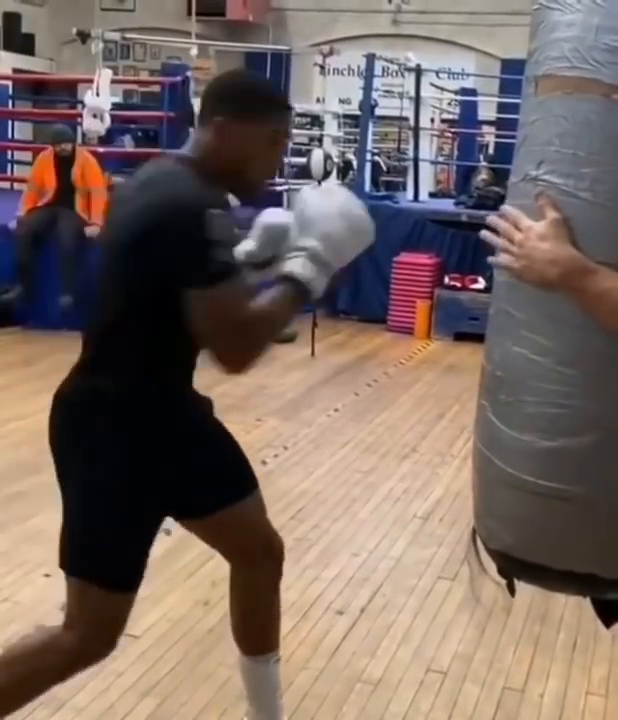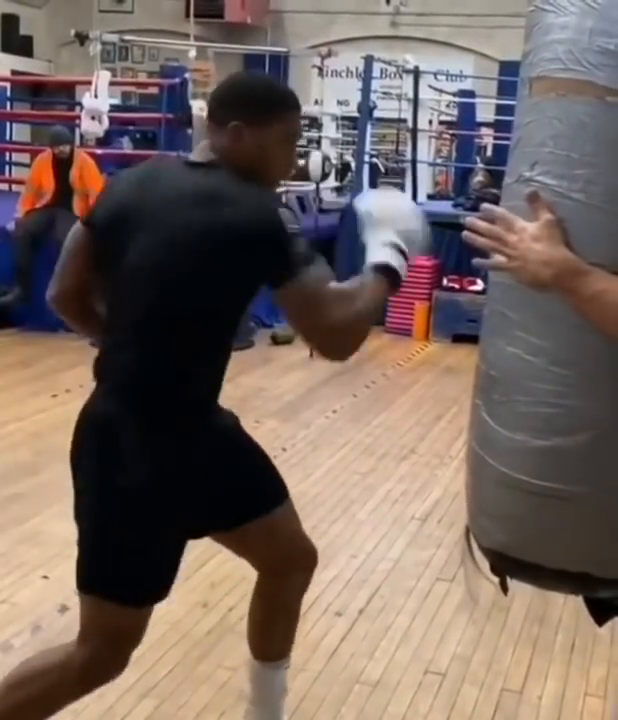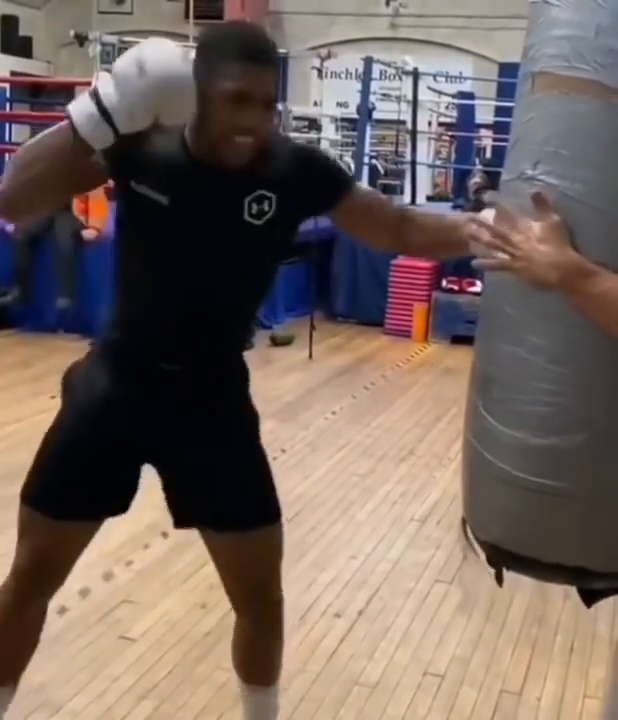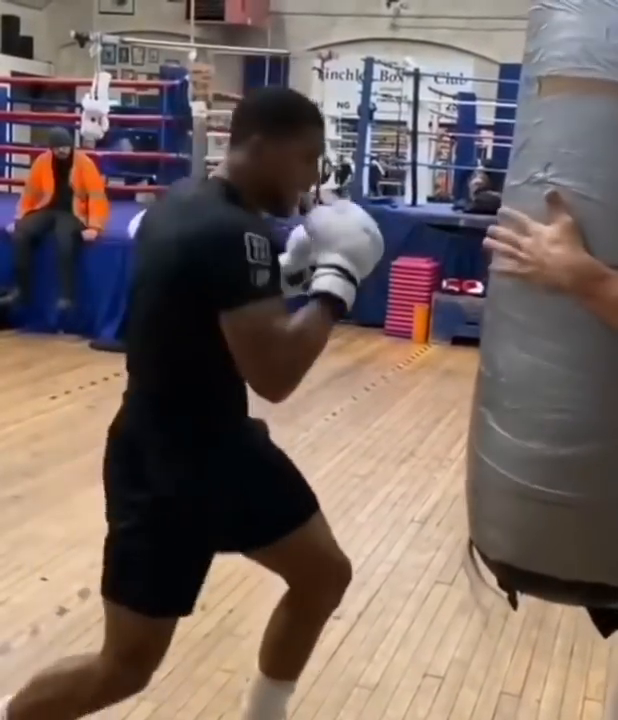
dt=0.3s
person 1, frame 1
left shoulder: (187, 191)
right shoulder: (196, 206)
right elbow: (236, 348)
left wrist: (252, 254)
right wrist: (310, 265)
left hip: (168, 412)
right hip: (107, 428)
left knee: (261, 552)
right knee: (90, 635)
person 1, frame 2
left shoulder: (132, 184)
right shoulder: (237, 209)
left elbow: (67, 299)
right elbow: (336, 334)
right wrist: (388, 256)
left hip: (193, 427)
right hip: (134, 446)
left knee: (293, 559)
right knee: (102, 654)
person 1, frame 3
left shoulder: (292, 168)
right shoulder: (141, 142)
left elbow: (399, 229)
left wrist: (491, 232)
right wrist: (107, 109)
left hip: (212, 402)
right hip: (115, 385)
left knee: (259, 596)
person 1, frame 4
left shoulder: (188, 200)
right shoulder: (234, 231)
right elbow: (274, 375)
left wrist: (292, 263)
right wrist: (337, 277)
left hip: (220, 444)
right hip: (166, 465)
left knee: (326, 575)
right knee: (126, 665)
